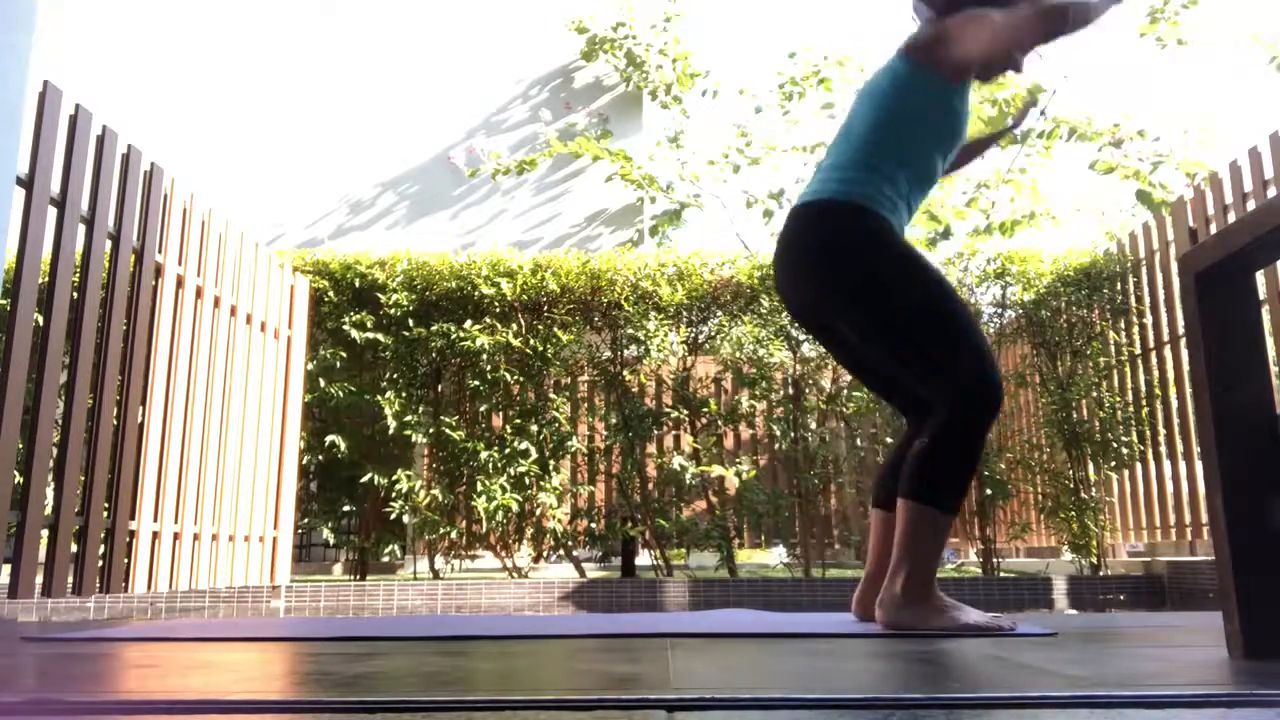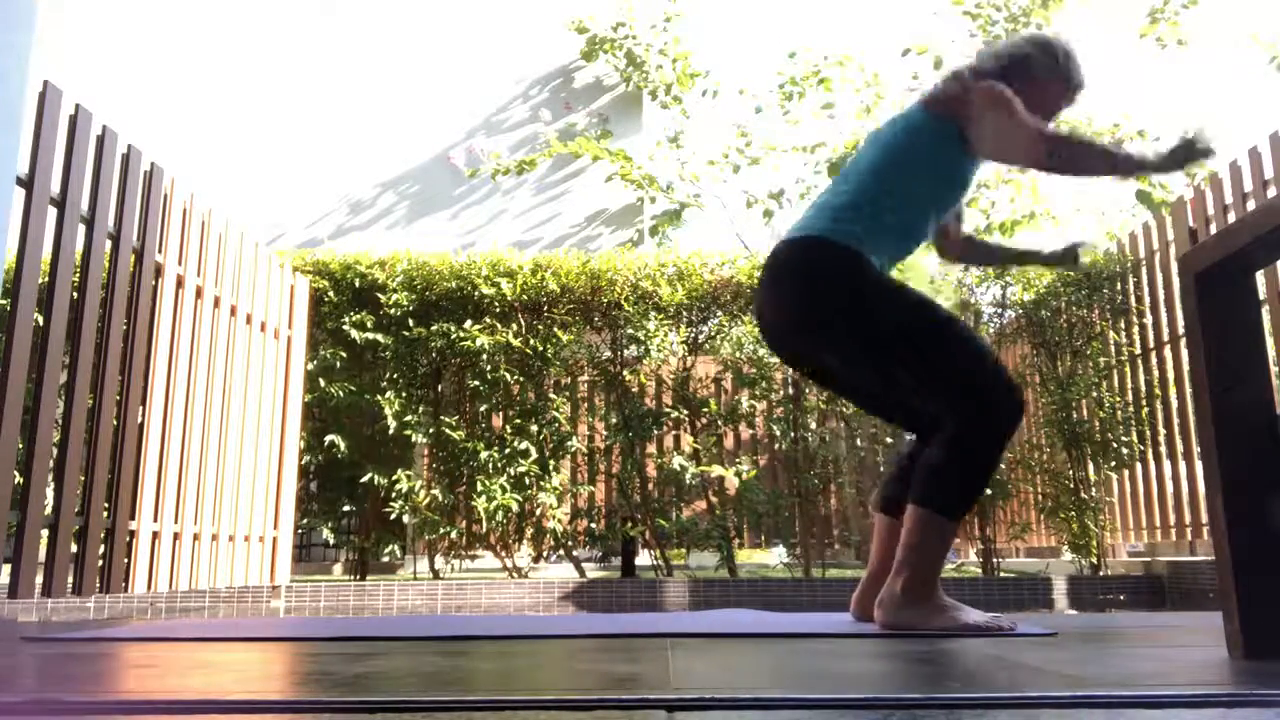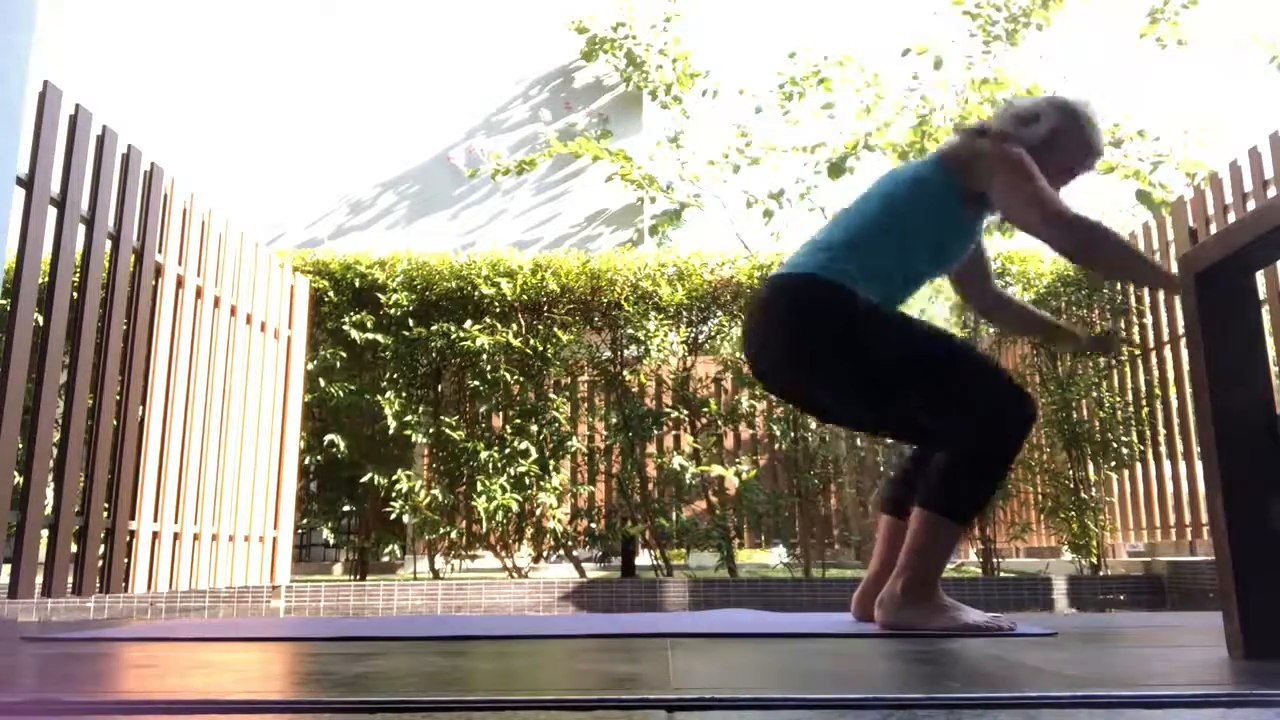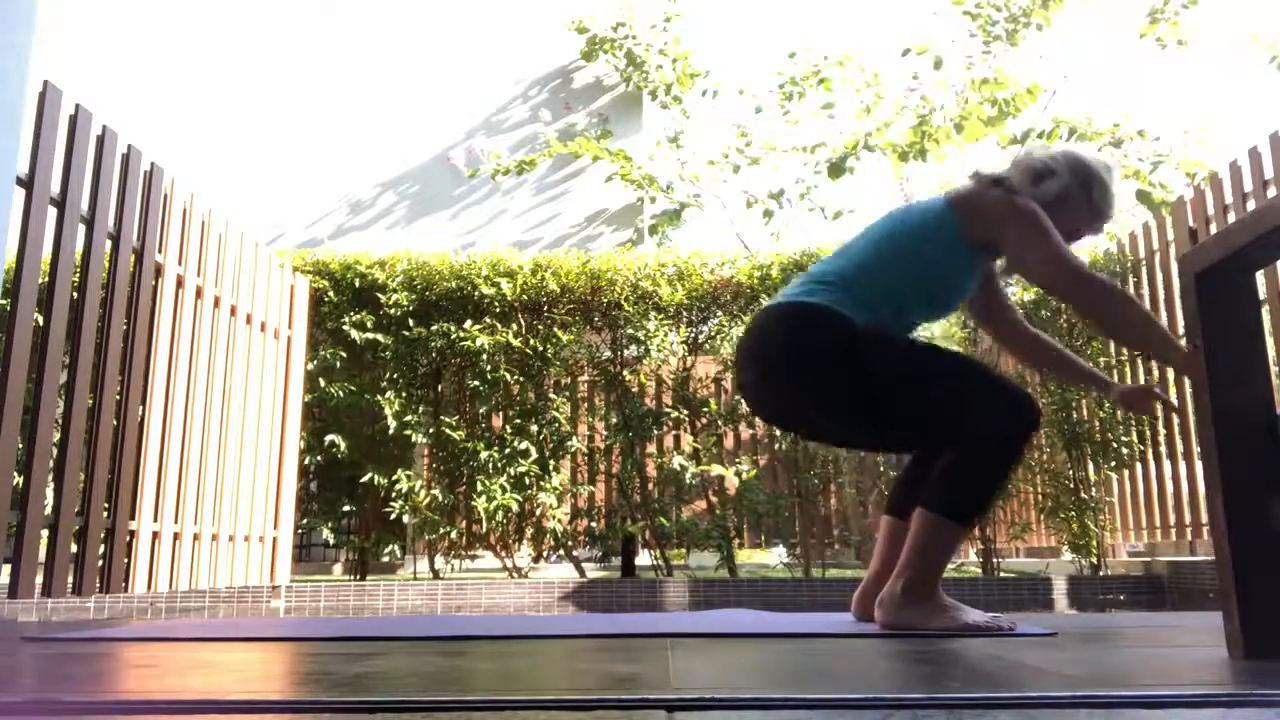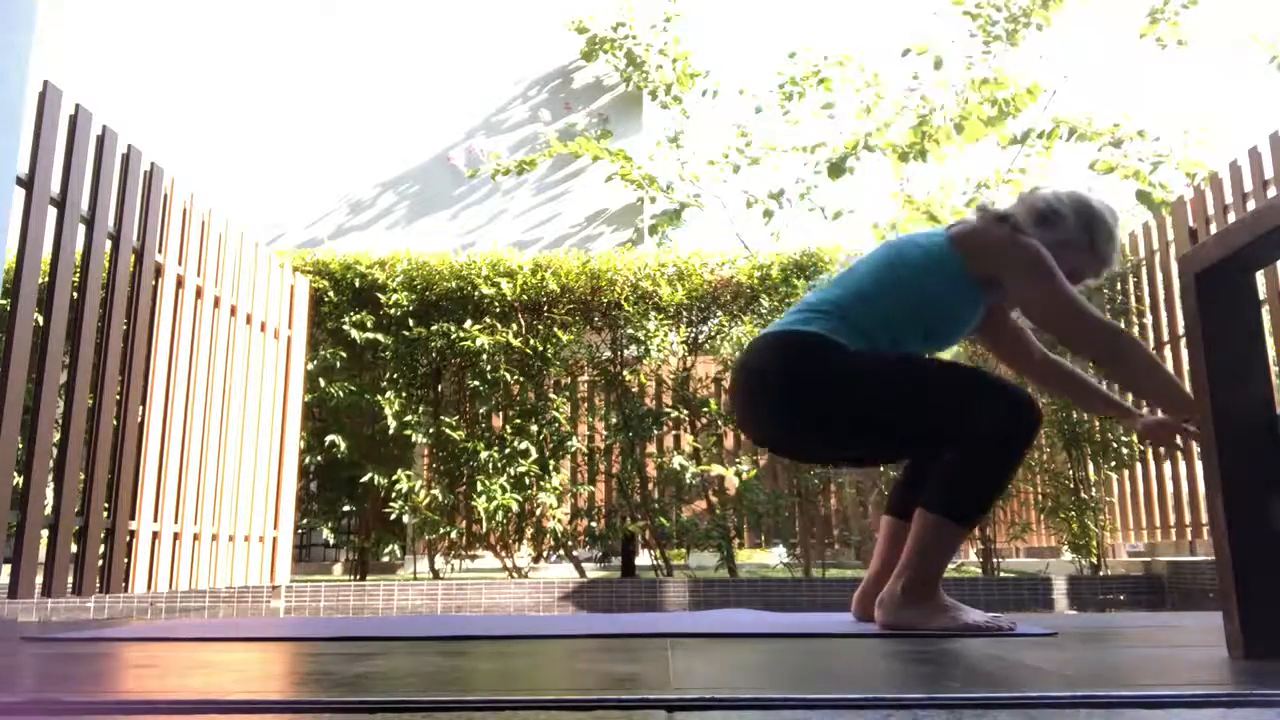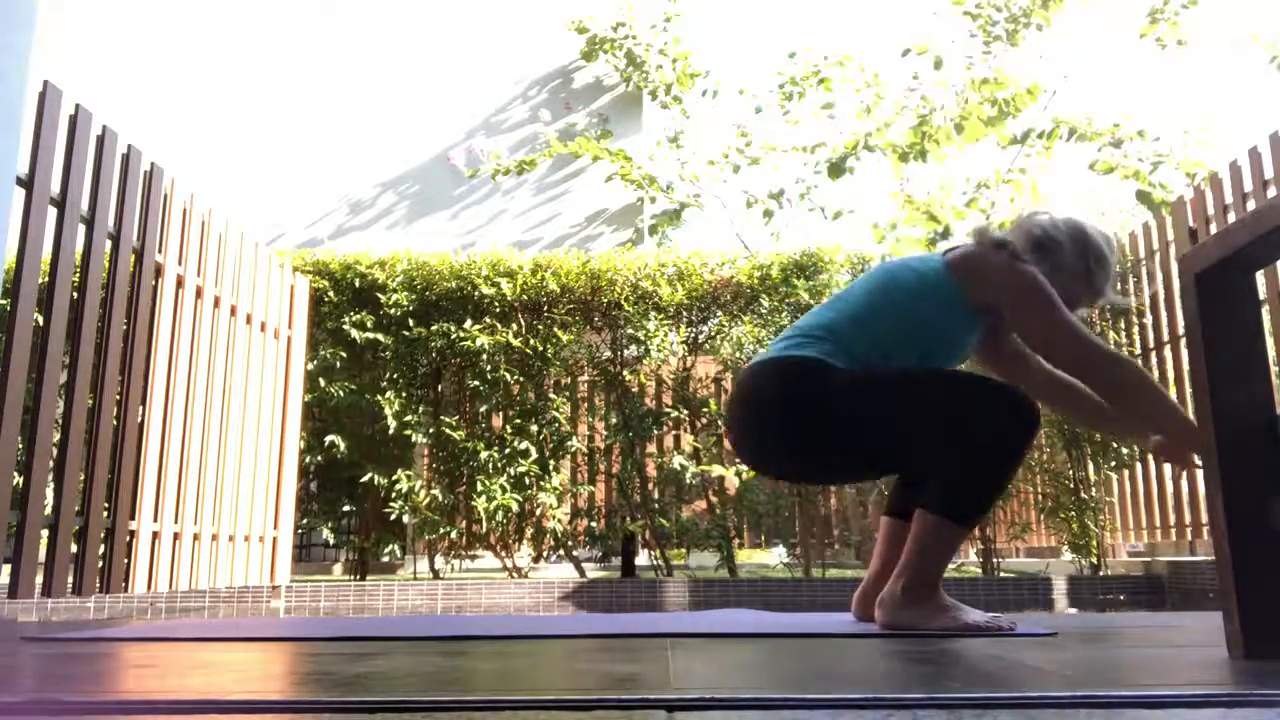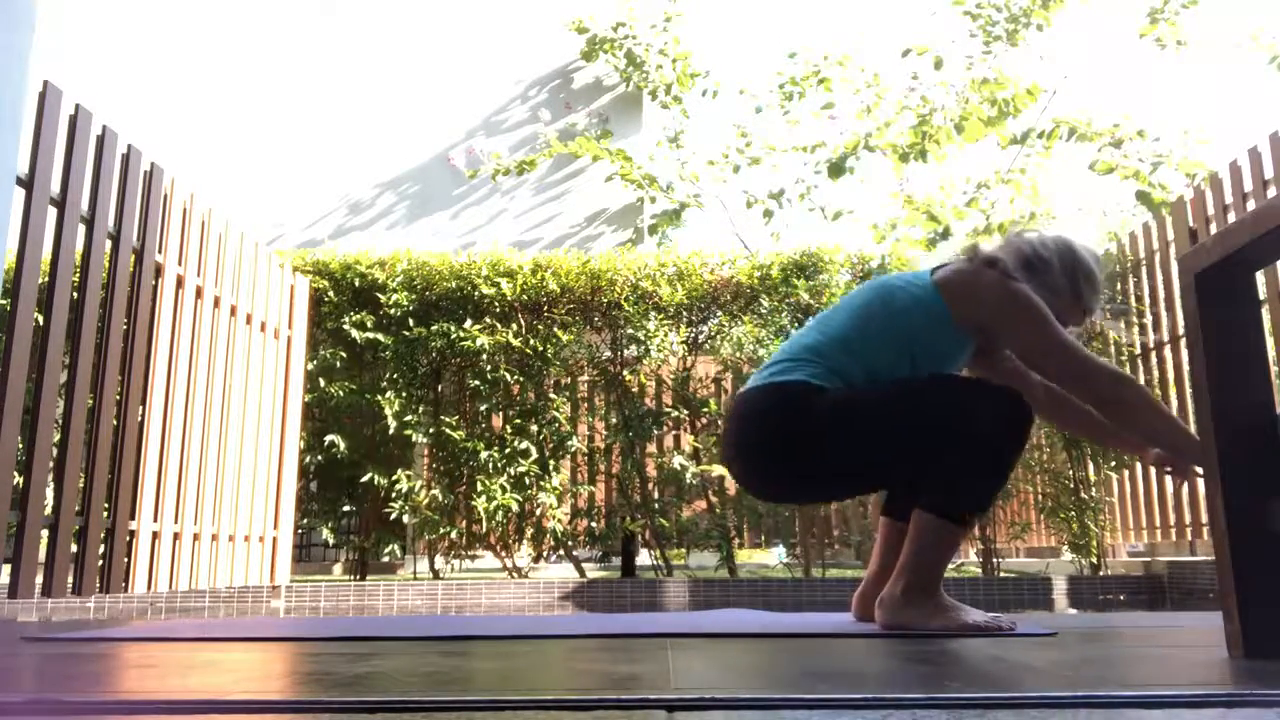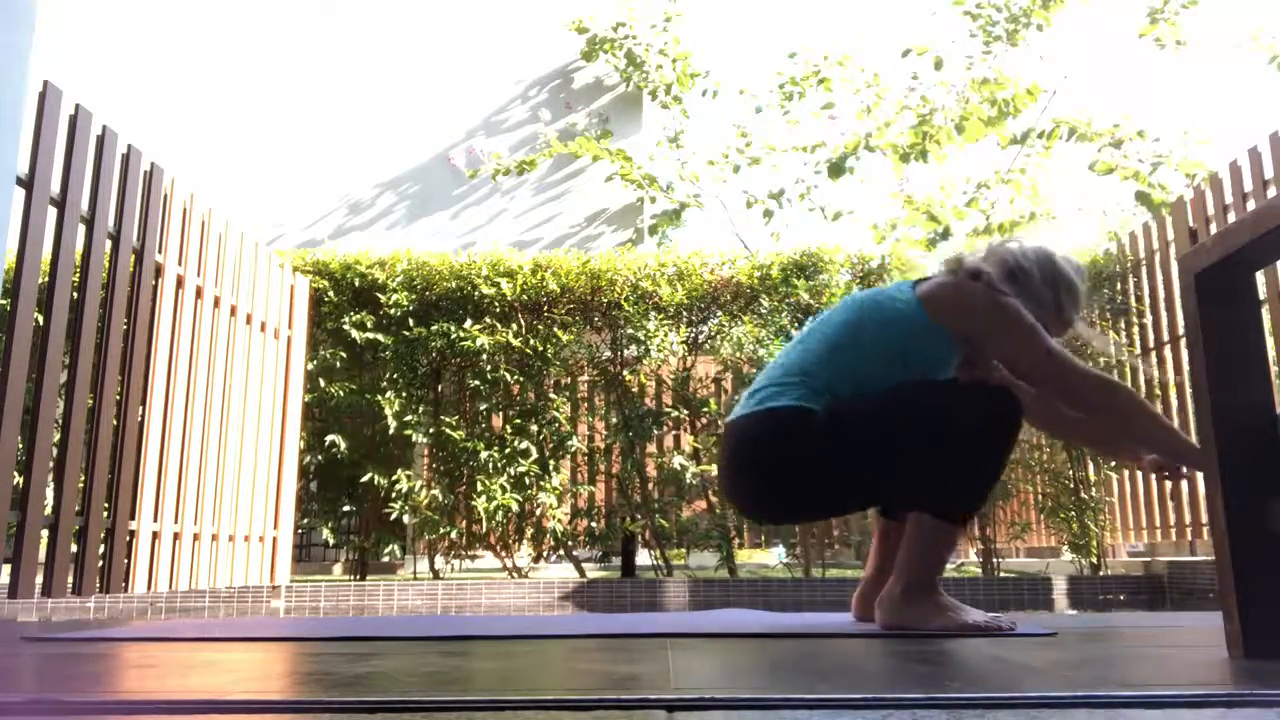
dt=0.1s
person 1, frame 1
left shoulder: (918, 78)
left elbow: (937, 161)
left wrist: (995, 133)
left hip: (807, 253)
right hip: (837, 245)
left knee: (937, 407)
right knee: (970, 390)
left ankle: (884, 583)
right ankle: (910, 595)
person 1, frame 2
left shoulder: (943, 125)
right shoulder: (978, 99)
left elbow: (955, 244)
right elbow: (1045, 150)
left wrist: (1041, 257)
right wrist: (1153, 163)
left hip: (794, 294)
right hip: (826, 283)
left knee: (952, 423)
right knee: (989, 406)
left ankle: (881, 585)
right ankle: (909, 594)
person 1, frame 3
left shoulder: (962, 197)
right shoulder: (993, 158)
left elbow: (987, 302)
right elbow: (1074, 235)
left wrist: (1076, 338)
right wrist: (1171, 281)
left hip: (787, 328)
right hip: (810, 317)
left knee: (956, 422)
right knee: (1001, 410)
left ankle: (882, 587)
right ankle: (912, 596)
person 1, frame 4
left shoulder: (974, 239)
right shoulder: (1003, 211)
left elbow: (1017, 333)
right elbow: (1092, 298)
left wrist: (1110, 387)
right wrist: (1192, 363)
left hip: (782, 357)
right hip: (805, 348)
left knee: (954, 432)
right knee: (1005, 418)
left ankle: (880, 586)
right ankle: (910, 596)
person 1, frame 5
left shoulder: (979, 277)
right shoulder: (1006, 247)
left elbow: (1036, 363)
right elbow: (1104, 343)
left wrist: (1135, 418)
right wrist: (1194, 411)
left hip: (775, 386)
right hip: (796, 379)
left knee: (952, 429)
right knee: (1004, 418)
left ankle: (881, 587)
right ankle: (912, 595)
person 1, frame 6
left shoulder: (978, 293)
right shoulder: (1003, 274)
left elbow: (1043, 379)
right elbow: (1104, 371)
left wrist: (1144, 437)
right wrist: (1202, 439)
left hip: (775, 407)
right hip: (795, 403)
left knee: (952, 432)
right knee: (1005, 419)
left ankle: (879, 587)
right ankle: (911, 596)
person 1, frame 7
left shoulder: (963, 314)
right shoulder: (992, 290)
left elbow: (1043, 395)
right elbow: (1100, 385)
left wrist: (1145, 447)
right wrist: (1198, 449)
left hip: (769, 432)
right hip: (784, 430)
left knee: (943, 430)
right knee: (997, 416)
left ankle: (882, 586)
right ankle: (912, 596)
person 1, frame 8
left shoulder: (953, 319)
right shoulder: (973, 300)
left elbow: (1034, 402)
right elbow: (1090, 393)
left wrist: (1139, 455)
right wrist: (1196, 454)
left hip: (764, 450)
right hip: (779, 451)
left knee: (938, 429)
right knee: (987, 415)
left ankle: (879, 588)
right ankle: (911, 597)
